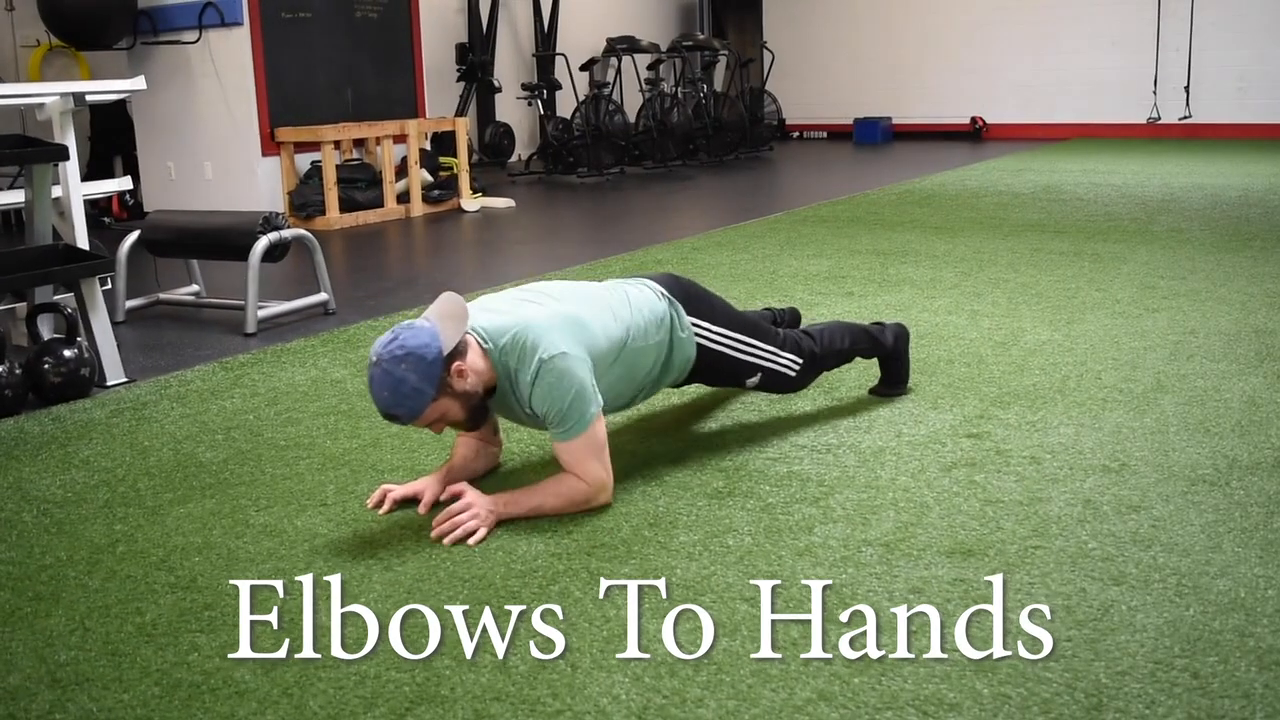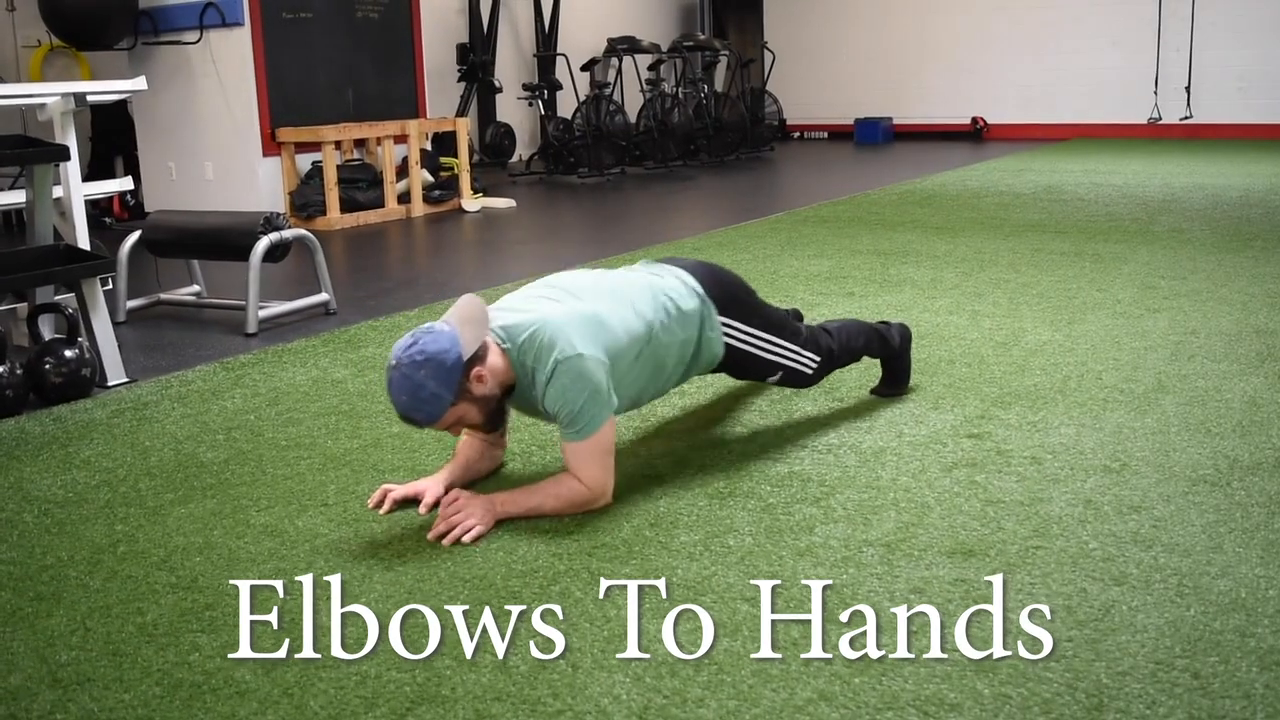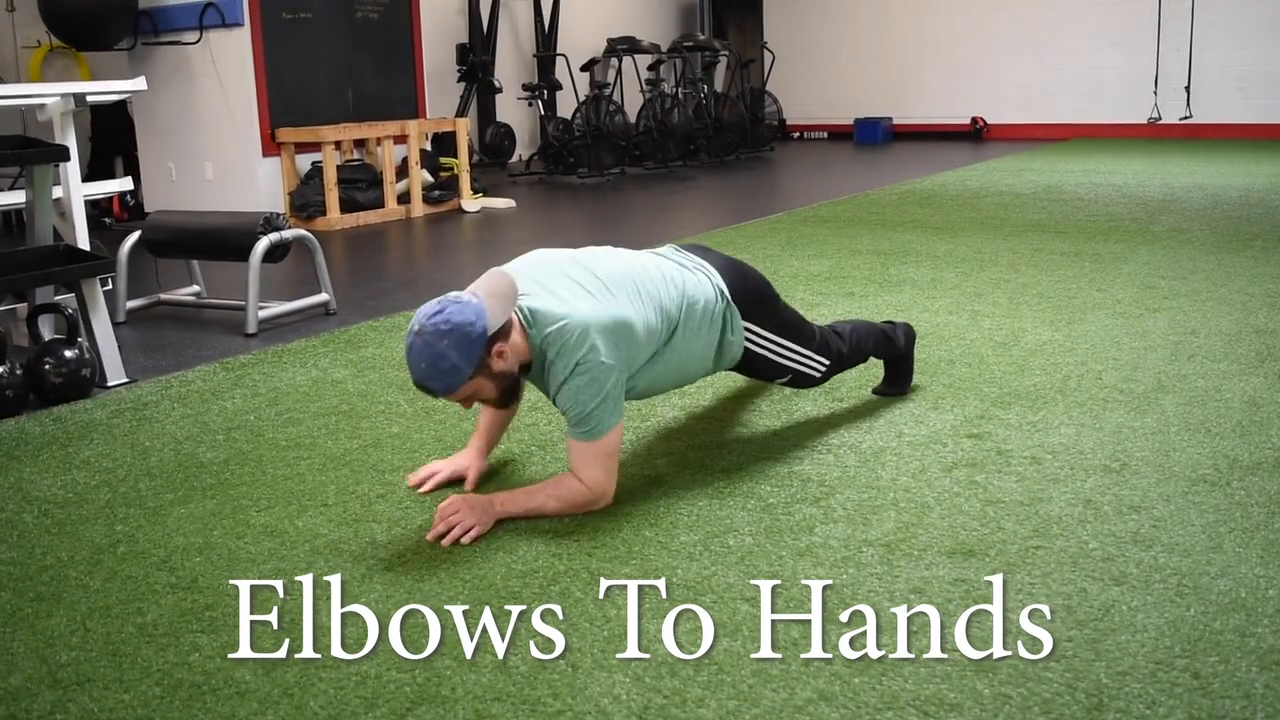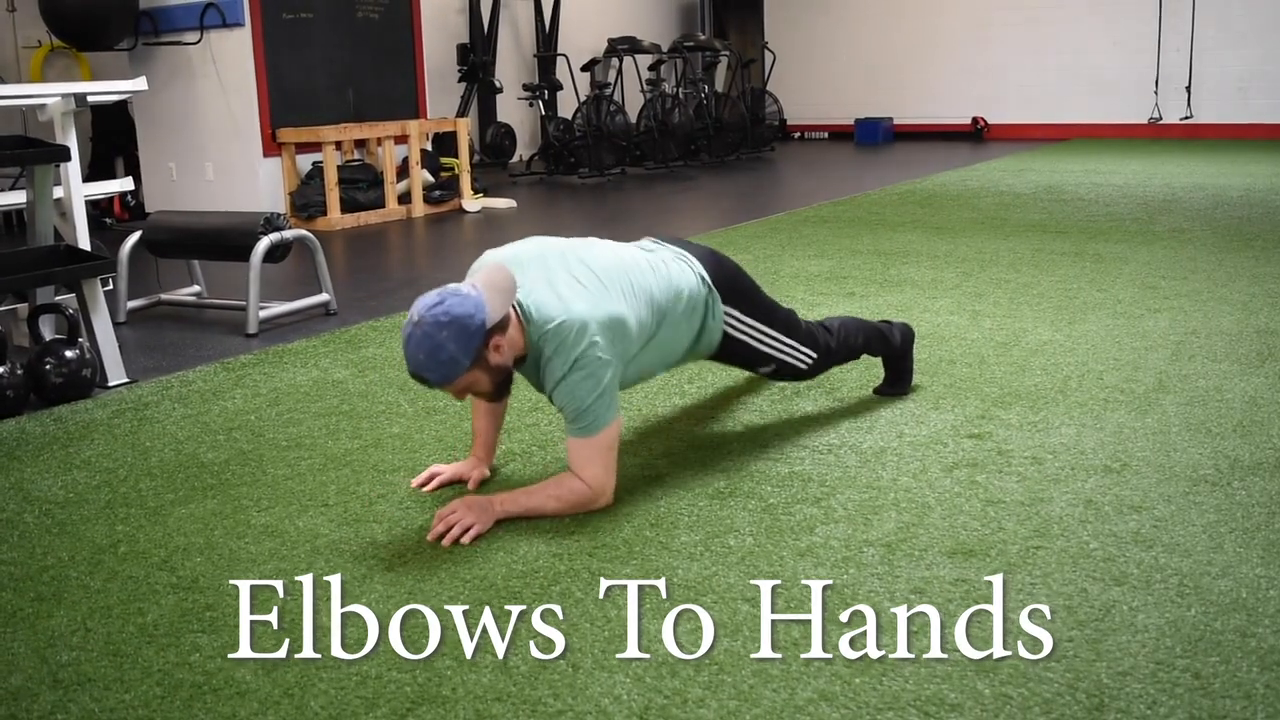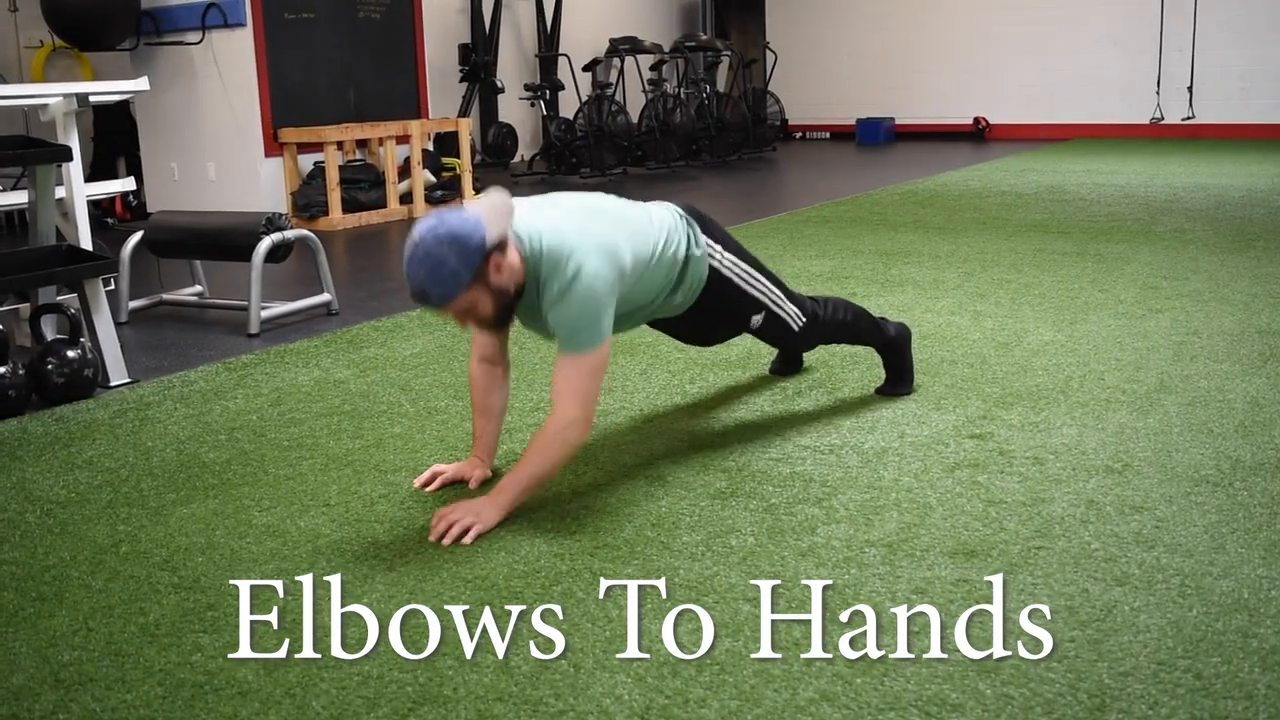
dt=0.3s
person 1, frame 1
left shoulder: (548, 364)
right shoulder: (456, 345)
left elbow: (595, 484)
right elbow: (484, 445)
left wrist: (495, 507)
right wrist: (440, 477)
left hip: (678, 322)
right hip: (634, 309)
left knee: (797, 360)
left ankle: (884, 340)
right ankle: (778, 317)
person 1, frame 2
left shoulder: (564, 362)
right shoulder: (473, 344)
left elbow: (595, 487)
right elbow: (489, 444)
left wrist: (492, 505)
right wrist: (443, 477)
left hip: (705, 310)
right hip: (657, 289)
left knee: (812, 357)
left ankle: (889, 341)
right ankle: (784, 320)
person 1, frame 3
left shoulder: (581, 355)
right shoulder: (500, 291)
left elbow: (596, 489)
right elbow: (511, 379)
left wrist: (494, 505)
right wrist: (476, 452)
left hip: (726, 309)
right hip: (679, 269)
left knee: (820, 359)
left ankle: (893, 341)
person 1, frame 4
left shoulder: (576, 349)
right shoulder: (487, 284)
left elbow: (595, 487)
right elbow: (496, 375)
left wrist: (493, 506)
right wrist: (478, 459)
left hip: (706, 299)
right hip: (660, 263)
left knee: (809, 352)
left ankle: (891, 341)
right ankle: (777, 326)
person 1, frame 5
left shoulder: (575, 273)
right shoulder: (481, 258)
left elbow: (573, 417)
right elbow: (488, 361)
left wrist: (499, 501)
right wrist: (480, 462)
left hip: (687, 254)
right hip: (647, 292)
left knee: (796, 321)
right knee: (717, 330)
left ankle: (888, 338)
right ankle: (791, 347)
